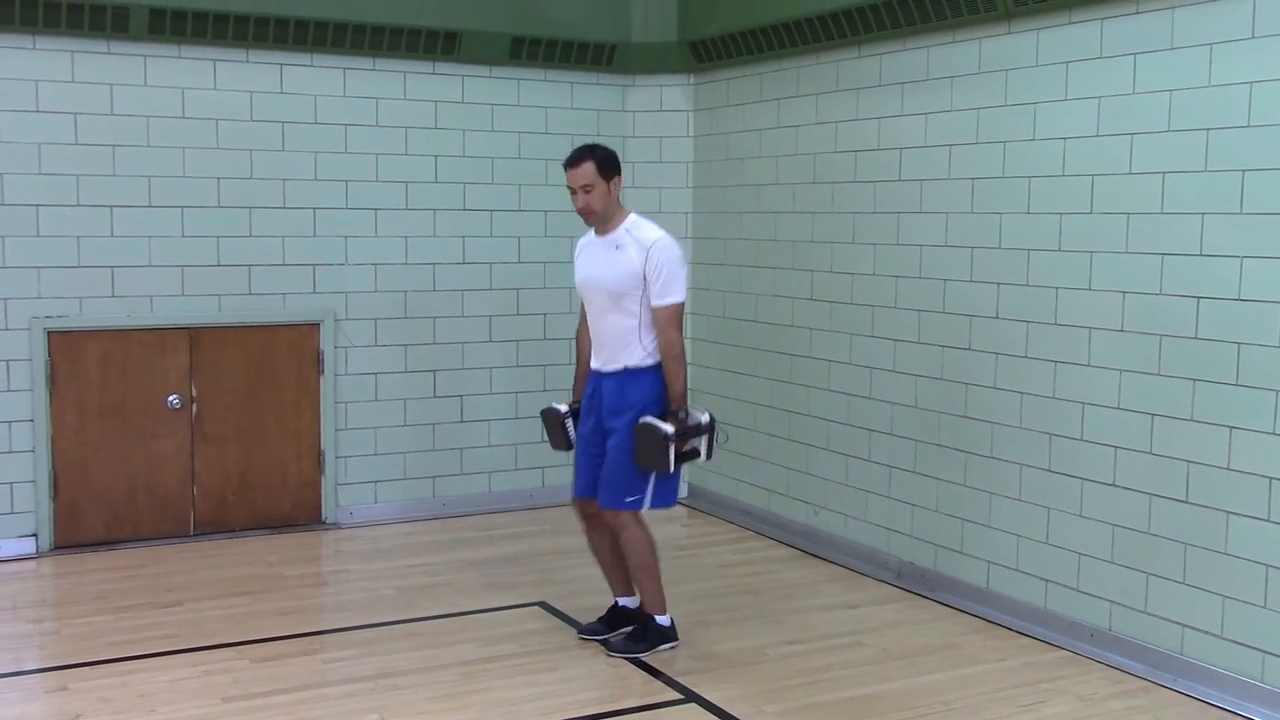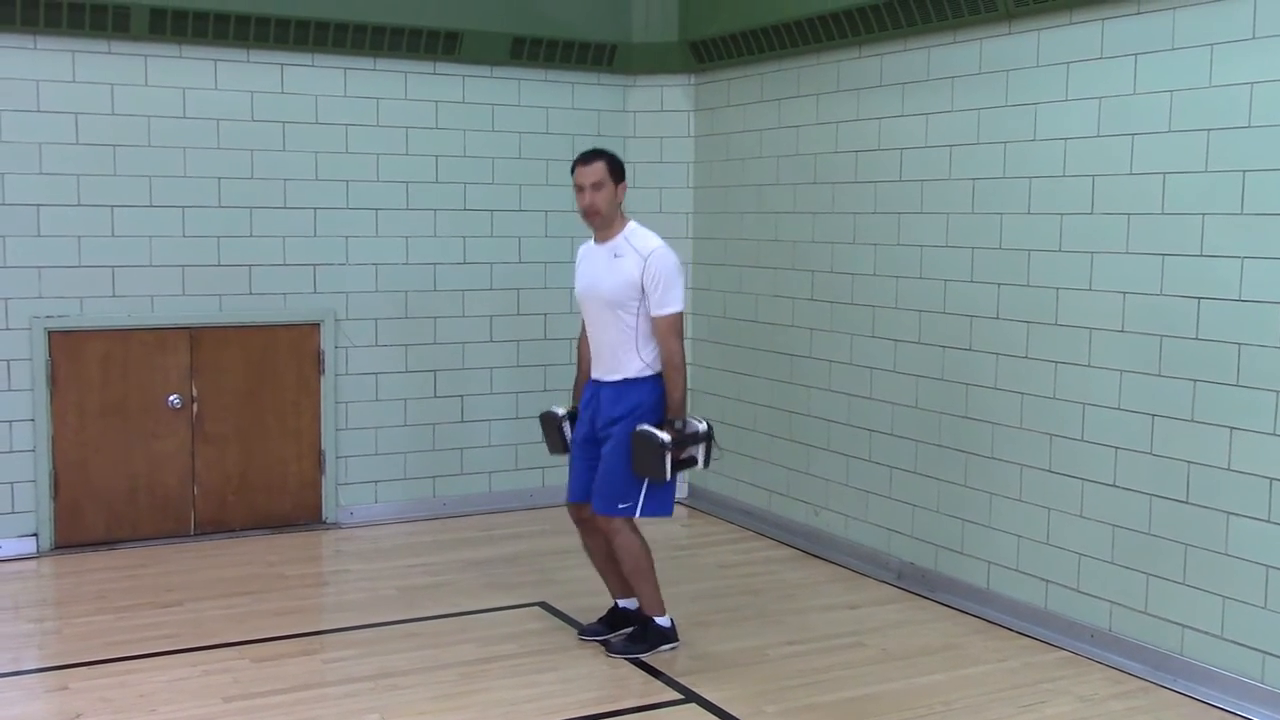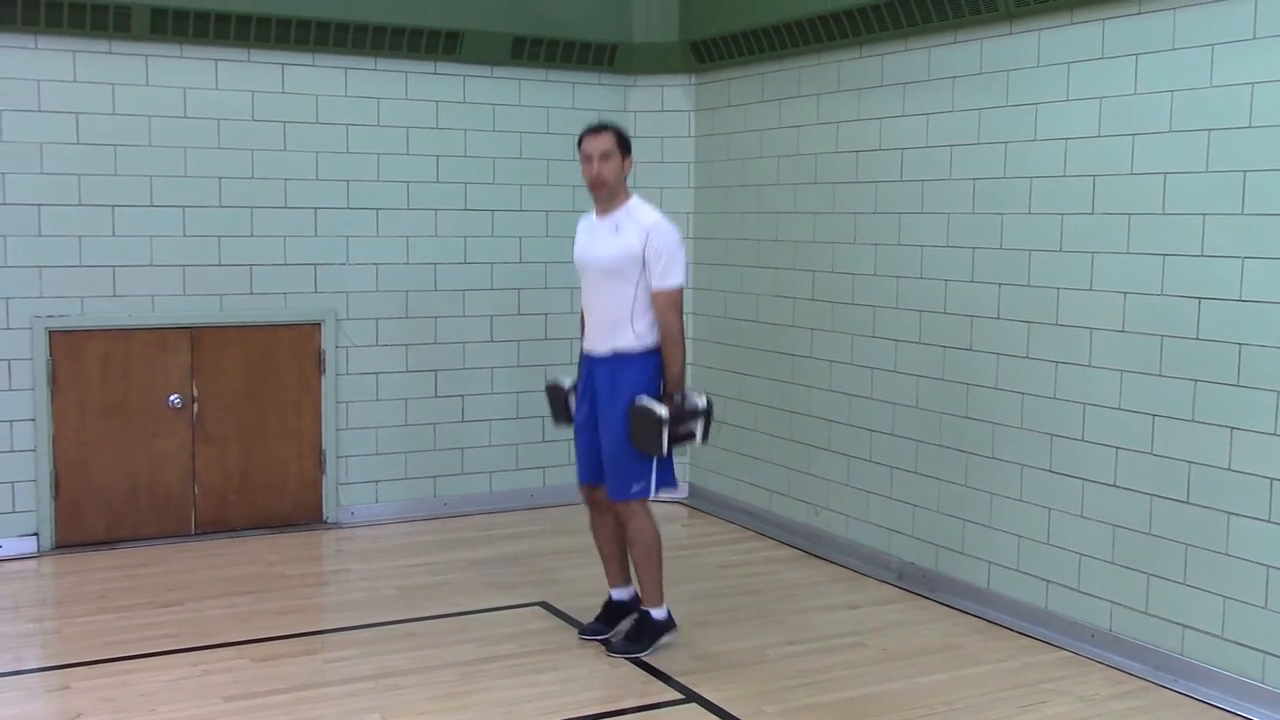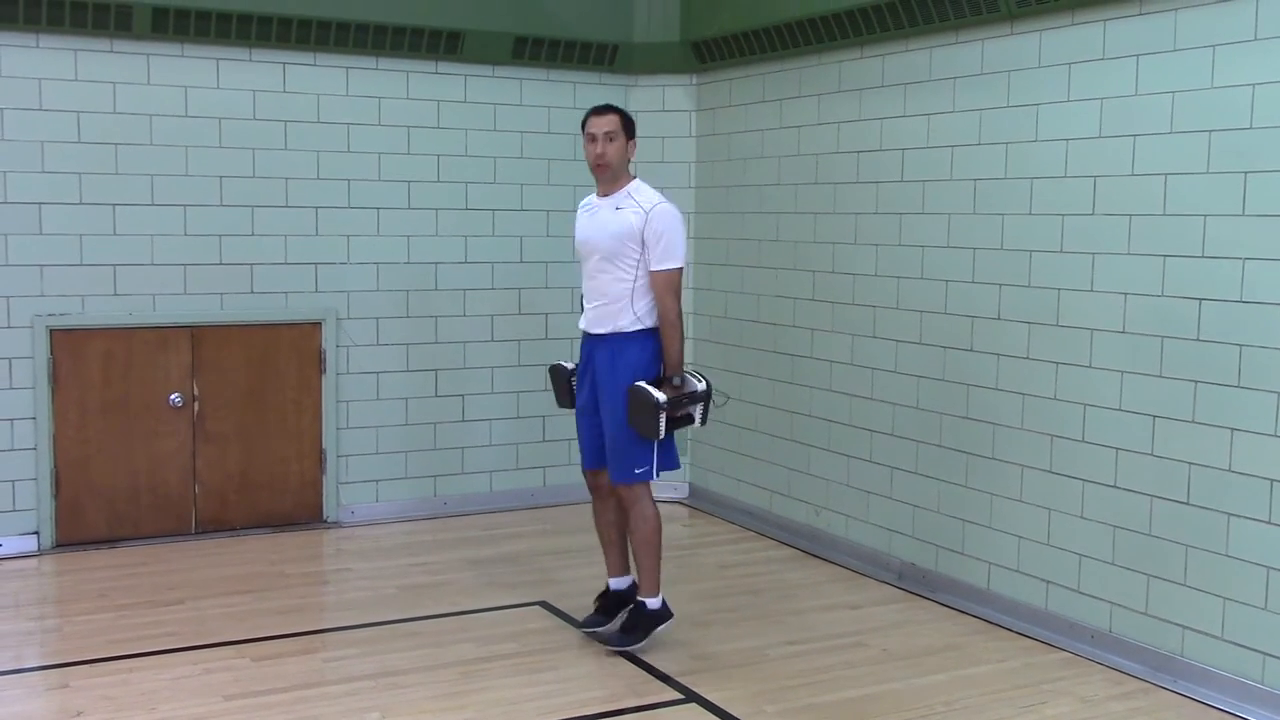
dt=0.1s
person 1, frame 1
left shoulder: (654, 247)
right shoulder: (584, 247)
left elbow: (671, 337)
left wrist: (678, 413)
right wrist: (578, 395)
left hip: (640, 389)
right hip: (601, 388)
left knee: (619, 513)
right knee: (589, 508)
left ankle: (659, 621)
right ankle: (627, 604)
person 1, frame 2
left shoulder: (652, 255)
right shoulder: (586, 254)
left elbow: (671, 346)
left wrist: (676, 422)
right wrist: (578, 400)
left hip: (638, 398)
right hip: (599, 395)
left knee: (612, 518)
right knee: (583, 512)
left ankle: (658, 622)
right ankle: (626, 606)
person 1, frame 3
left shoulder: (652, 228)
right shoulder: (585, 227)
left elbow: (669, 319)
left wrist: (674, 395)
right wrist: (582, 372)
left hip: (633, 371)
right hip: (594, 368)
left knee: (628, 499)
right knee: (595, 493)
left ankle: (655, 613)
right ankle: (620, 597)
person 1, frame 4
left shoulder: (653, 211)
right shoulder: (586, 209)
left elbow: (668, 302)
left wrist: (673, 379)
left hip: (633, 352)
right hip: (594, 351)
left knee: (631, 484)
right knee: (598, 479)
left ankle: (650, 603)
right ankle: (618, 588)
